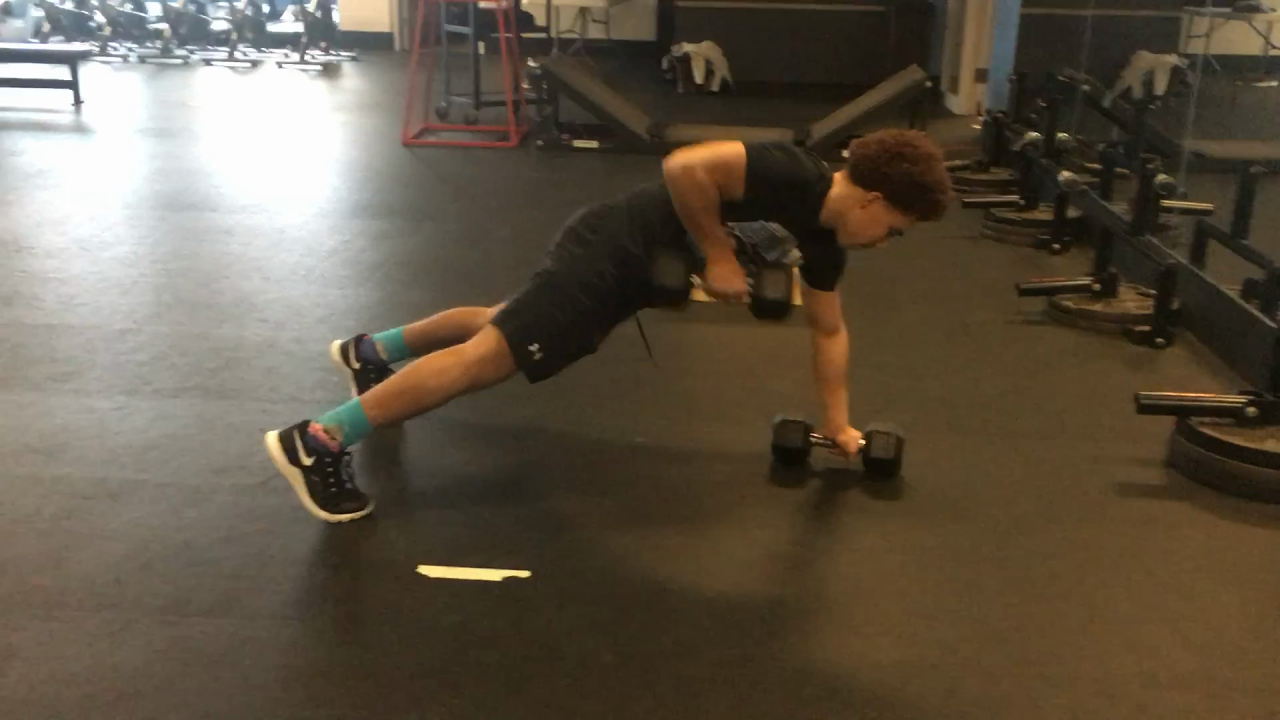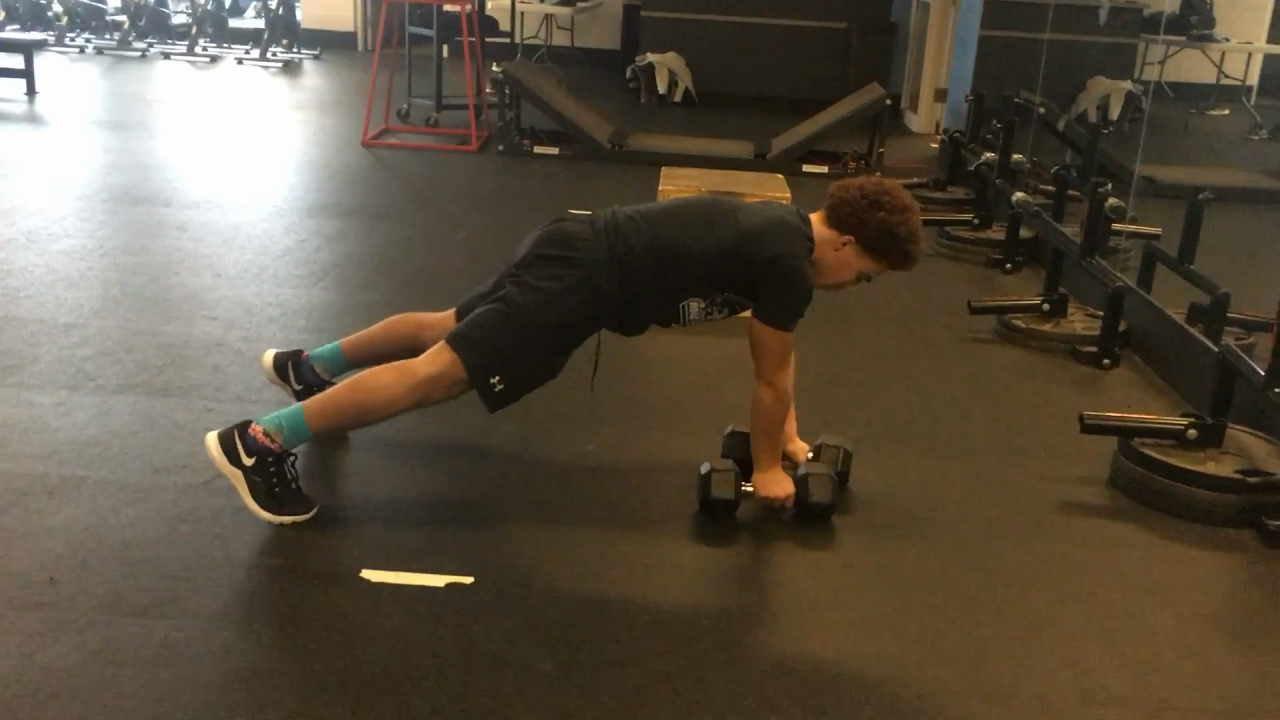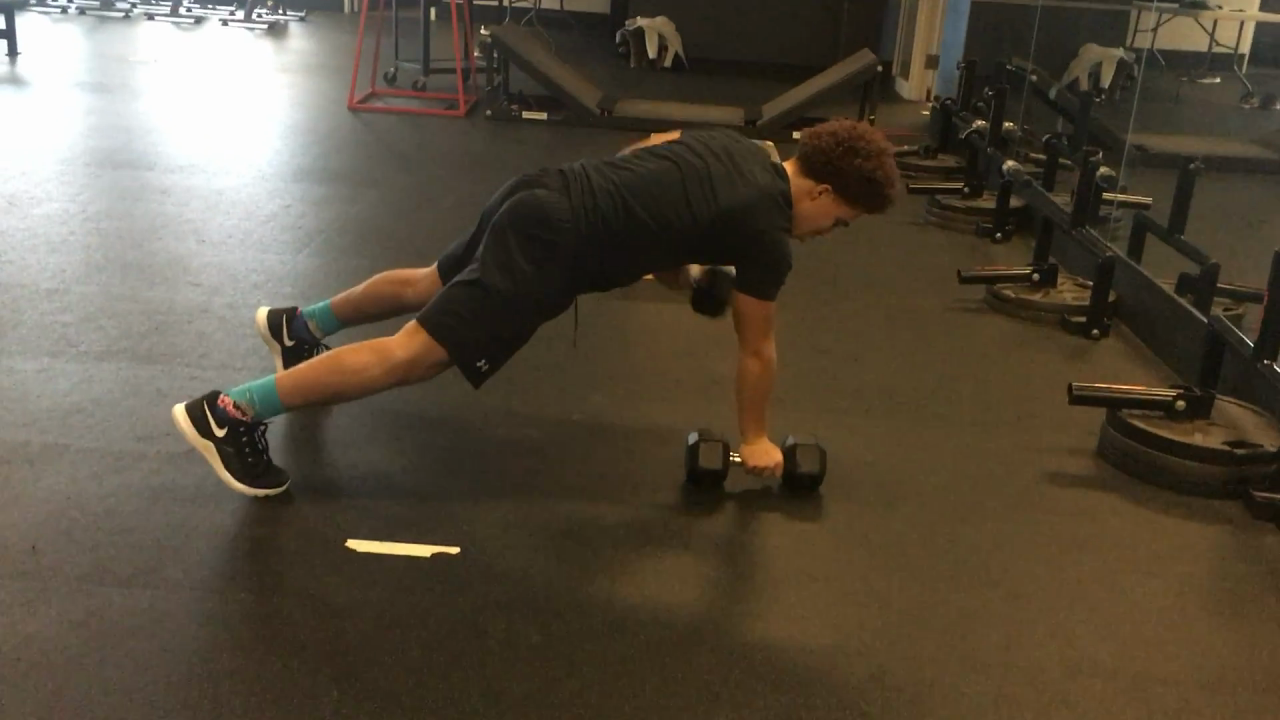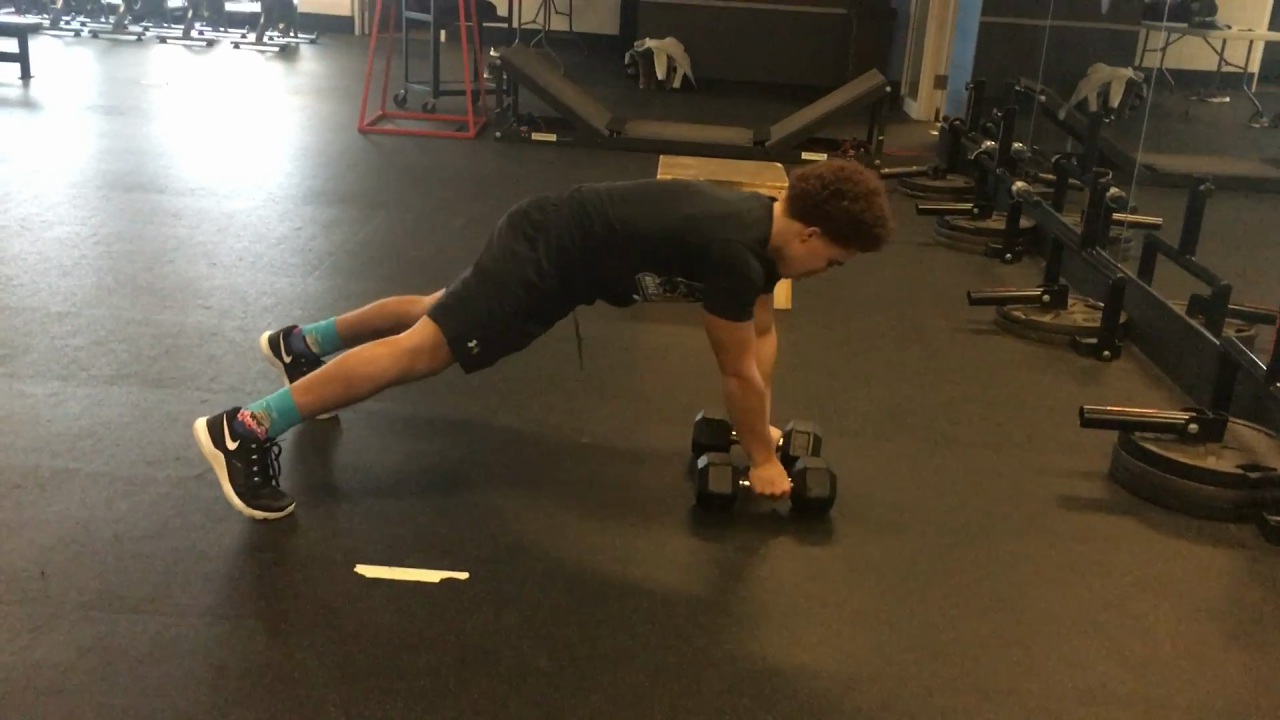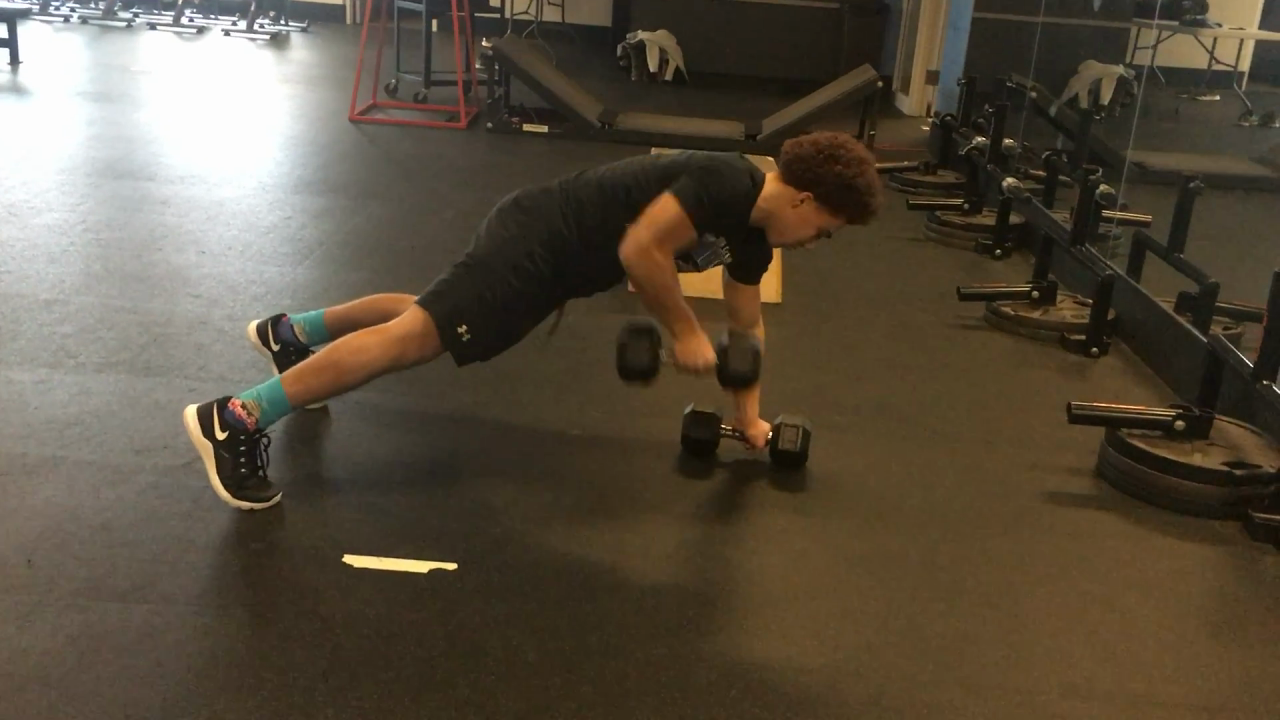
dt=1s
person 1, frame 1
left shoulder: (823, 237)
right shoulder: (792, 174)
left elbow: (828, 329)
right elbow: (683, 166)
left wrist: (838, 425)
right wrist: (717, 256)
left hip: (633, 270)
right hip: (611, 252)
left knee: (501, 323)
right knee: (490, 355)
left ankle: (372, 350)
right ankle: (317, 441)
person 1, frame 2
left shoulder: (783, 231)
right shoulder: (790, 265)
left elbow: (773, 362)
right elbow: (771, 379)
left wrist: (790, 435)
right wrist: (767, 467)
left hip: (573, 248)
right hip: (580, 282)
left knee: (445, 327)
right knee: (438, 373)
left ankle: (305, 365)
right ankle: (259, 442)
person 1, frame 3
left shoulder: (737, 145)
right shoulder: (766, 231)
right elbow: (757, 350)
right wrist: (754, 440)
left hip: (536, 196)
right hip: (553, 247)
left knee: (429, 287)
right knee: (415, 352)
left ankle: (296, 325)
right ankle: (229, 413)
person 1, frame 4
left shoulder: (763, 225)
right shoulder: (732, 249)
left elbow: (762, 332)
right elbow: (738, 370)
left wrist: (761, 424)
right wrist: (762, 461)
left hip: (557, 242)
right hip: (548, 246)
left knee: (438, 310)
right knee: (424, 347)
left ankle: (302, 344)
right ankle: (245, 430)
person 1, frame 5
left shoulder: (752, 231)
right shoulder: (724, 184)
left elbow: (747, 323)
right elbow: (637, 252)
left wrist: (747, 416)
right wrist: (685, 333)
left hip: (562, 264)
right hip: (540, 236)
left knee: (424, 308)
right knee: (415, 335)
left ankle: (291, 332)
right ankle: (234, 419)
